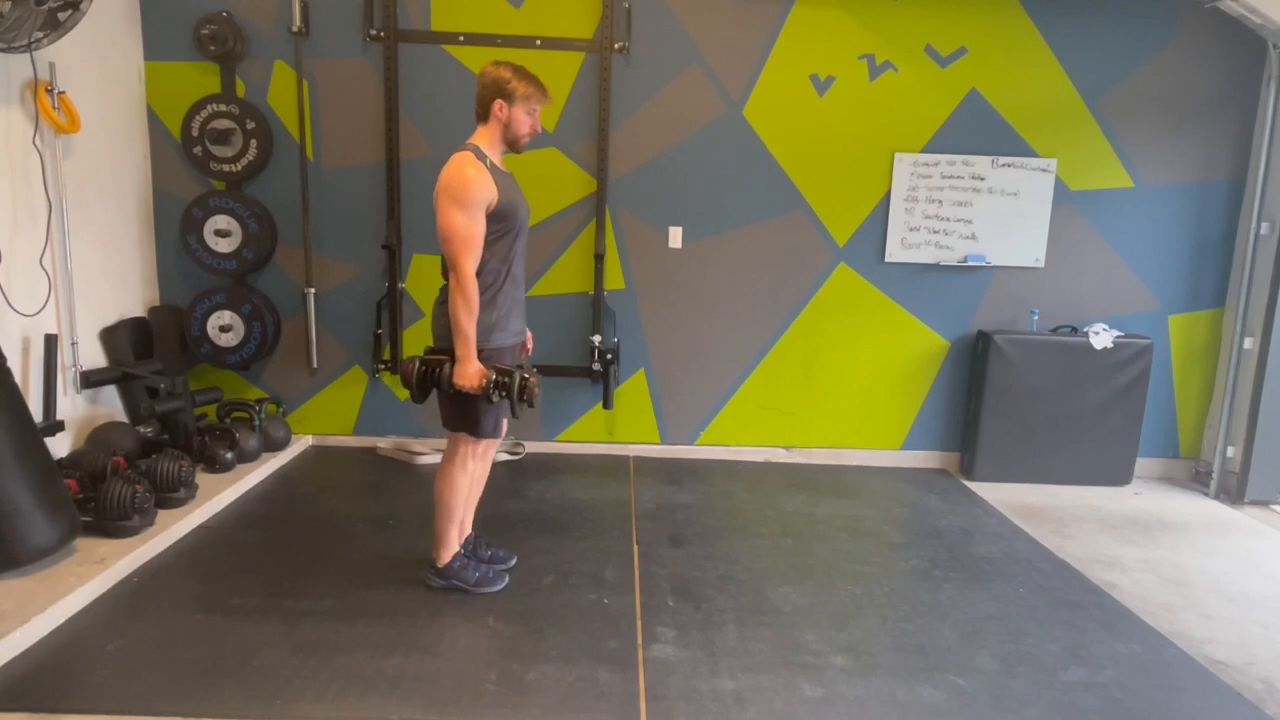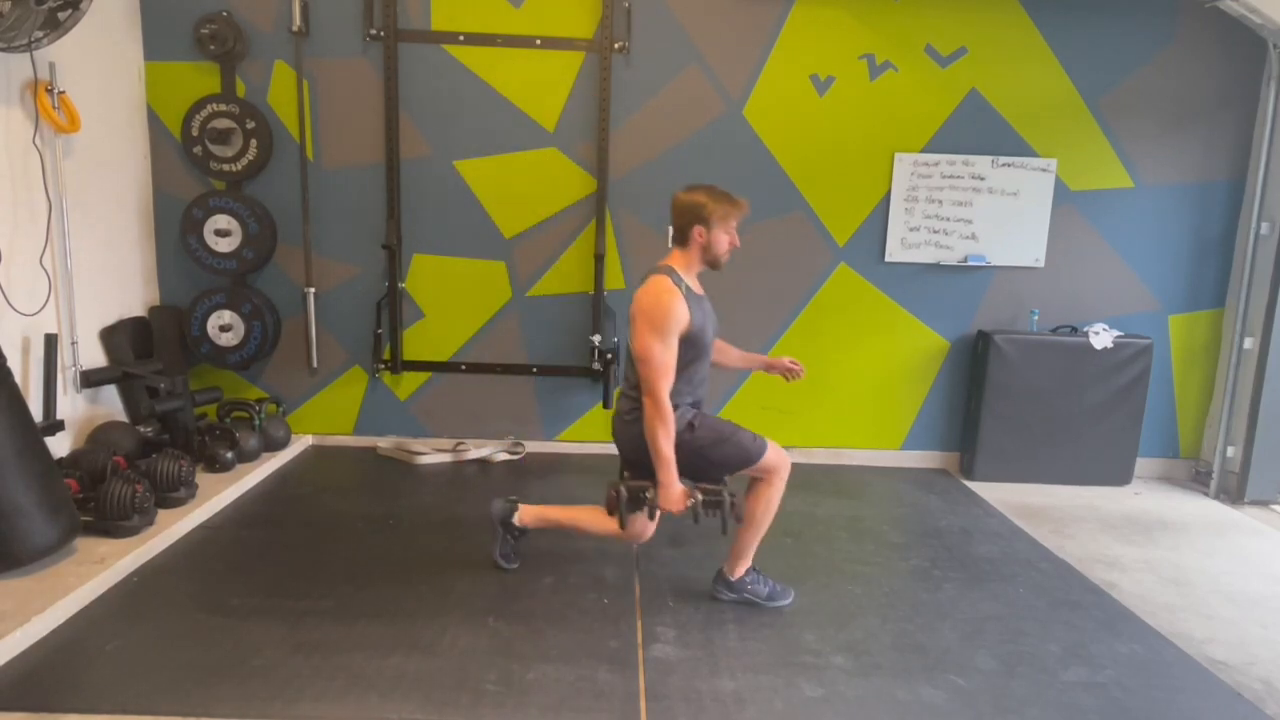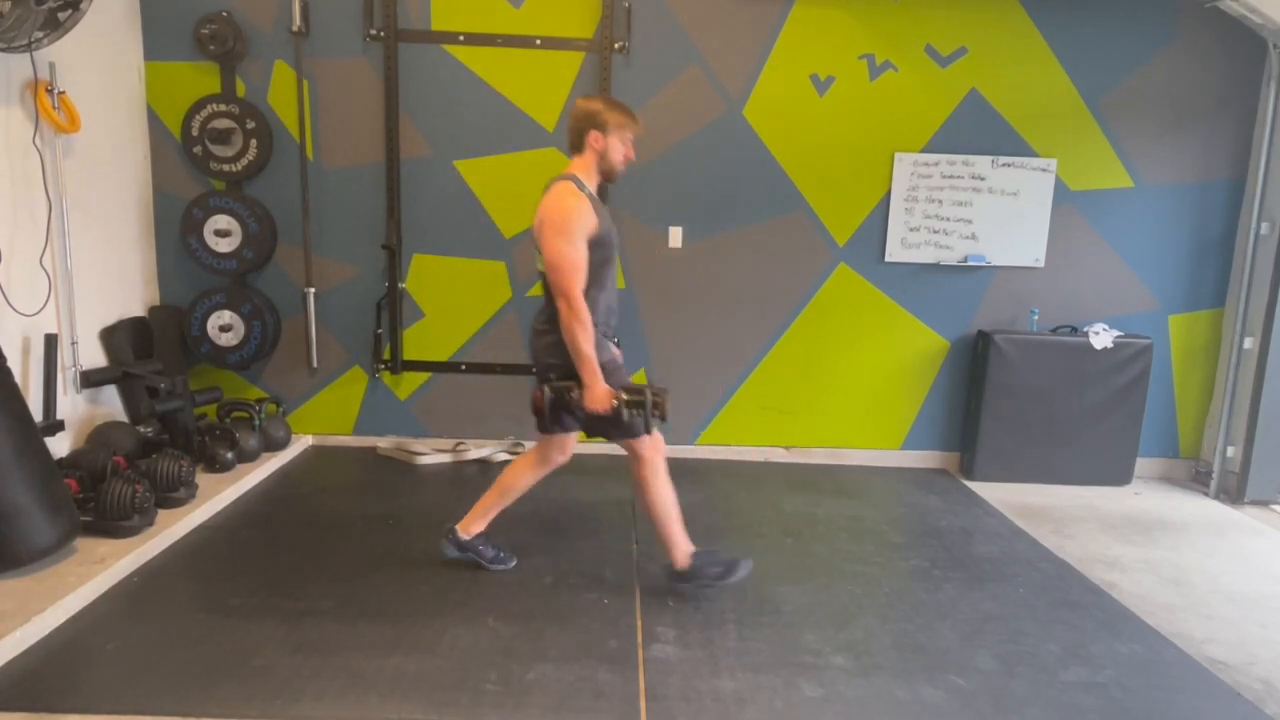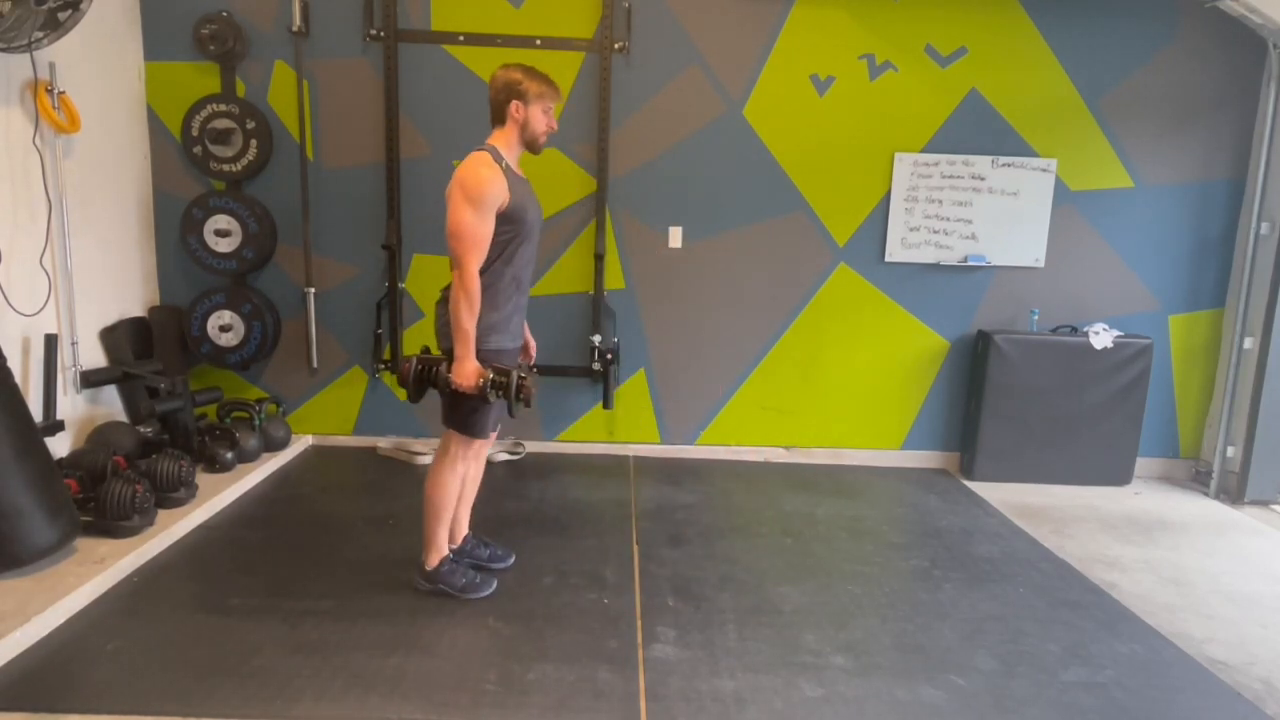
dt=1s
person 1, frame 1
left shoulder: (494, 170)
right shoulder: (467, 174)
right elbow: (464, 275)
left wrist: (517, 327)
right wrist: (467, 355)
left hip: (500, 331)
right hip: (478, 336)
left knee: (486, 441)
right knee: (471, 446)
left ankle: (462, 540)
right ankle: (446, 560)
person 1, frame 2
left shoulder: (686, 281)
right shoulder: (664, 298)
left elbow: (703, 346)
right elbow: (657, 398)
left wrist: (764, 363)
right wrist: (667, 478)
left hip: (671, 419)
right hip: (658, 425)
left knee: (634, 530)
right knee: (776, 465)
left ankle: (515, 517)
right ankle: (736, 576)
person 1, frame 3
left shoulder: (583, 197)
right shoulder: (567, 204)
right elbow: (570, 300)
left wrist: (604, 348)
right wrist: (593, 379)
left hip: (568, 347)
right hip: (572, 351)
left knee: (552, 451)
right knee: (647, 446)
left ankle: (465, 533)
right ankle: (685, 562)
person 1, frame 4
left shoulder: (509, 172)
right shoulder: (481, 173)
right elbow: (467, 272)
left wrist: (520, 328)
right wrist: (465, 354)
left hip: (500, 332)
right hip: (479, 336)
left knee: (475, 438)
right knee: (459, 447)
left ankle: (457, 540)
right ankle: (435, 563)
